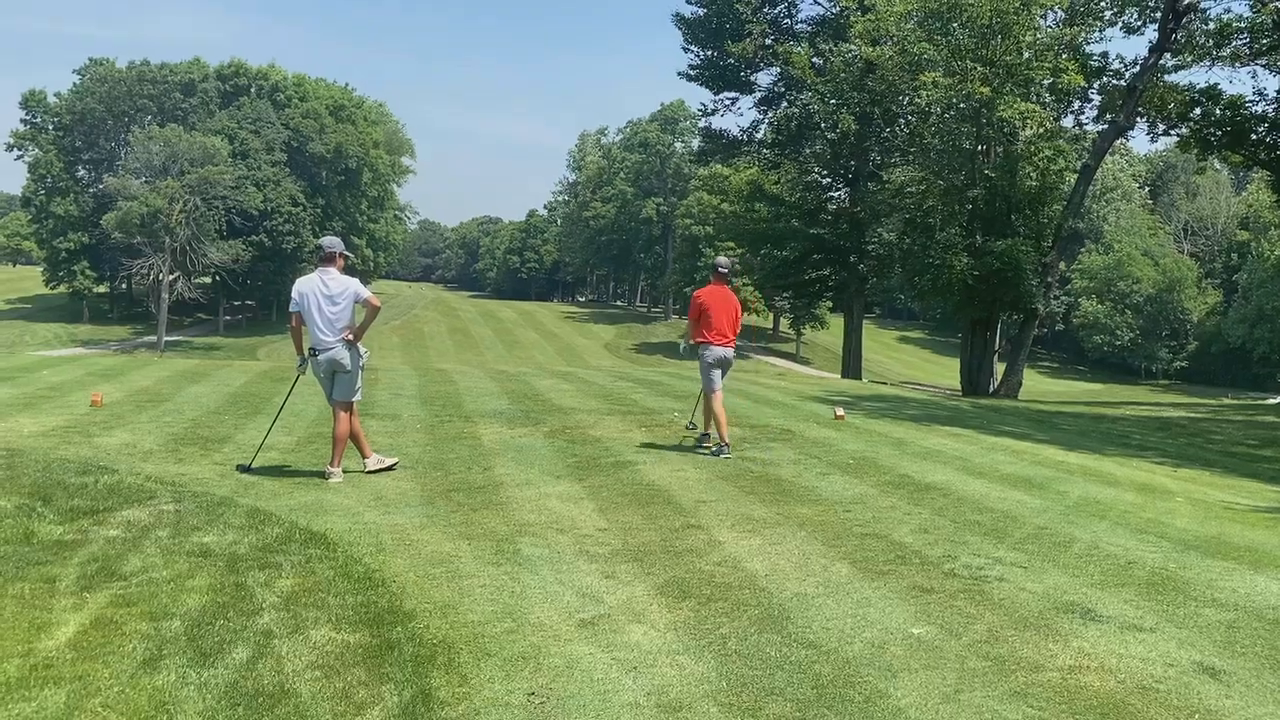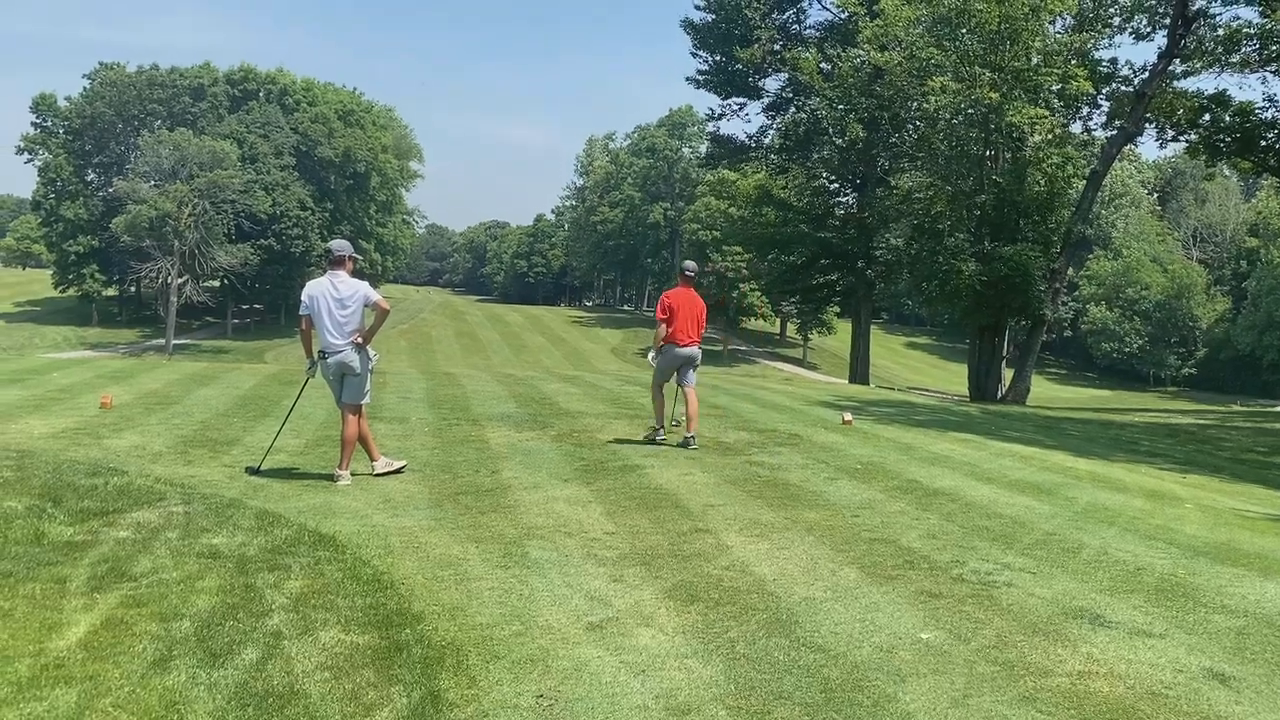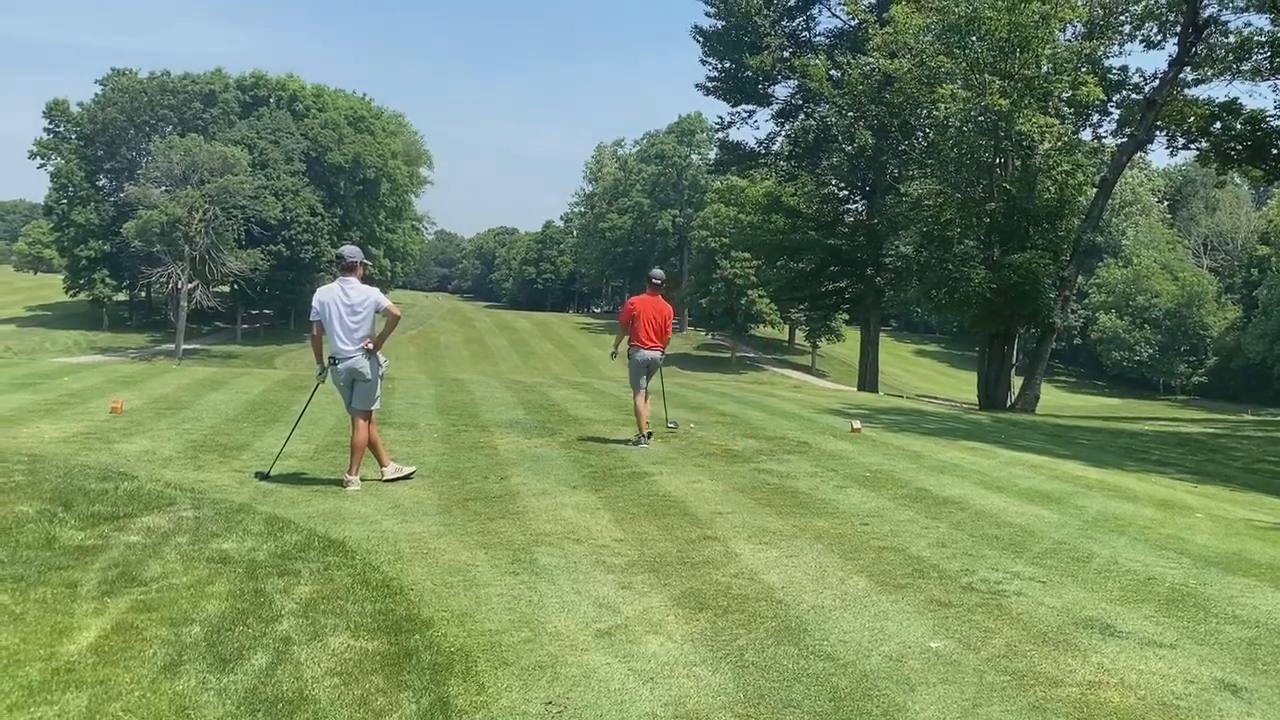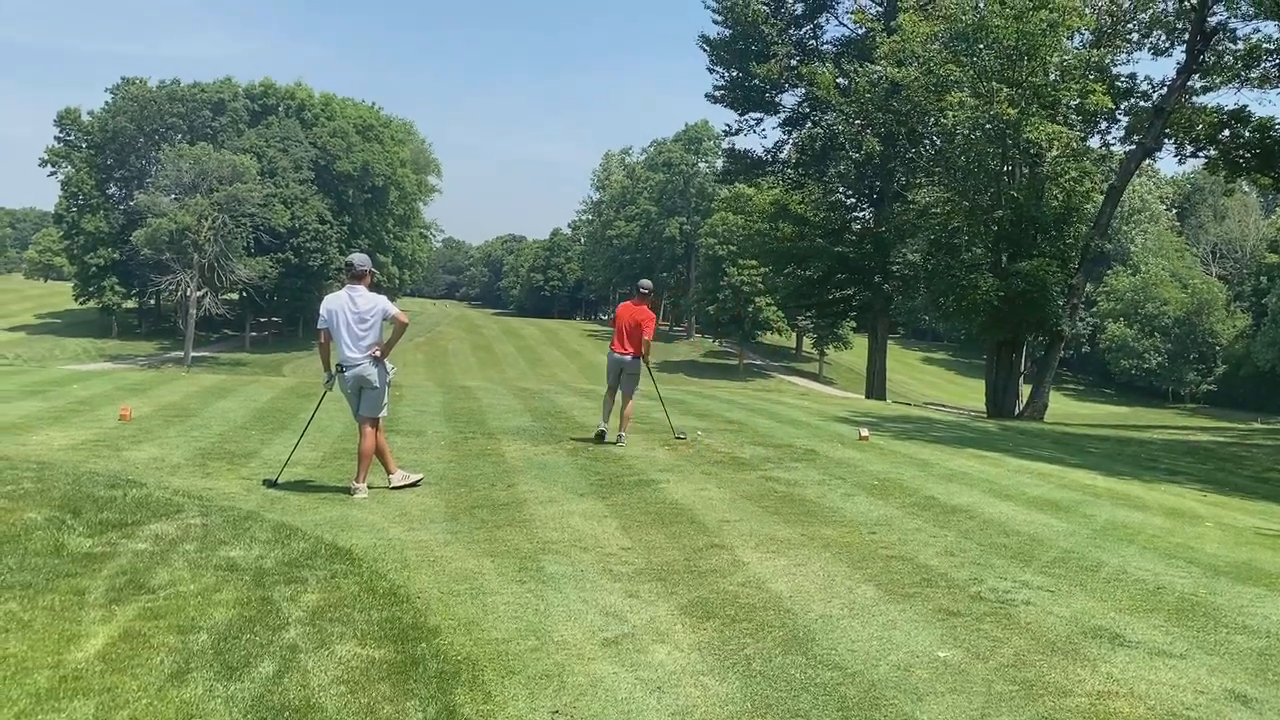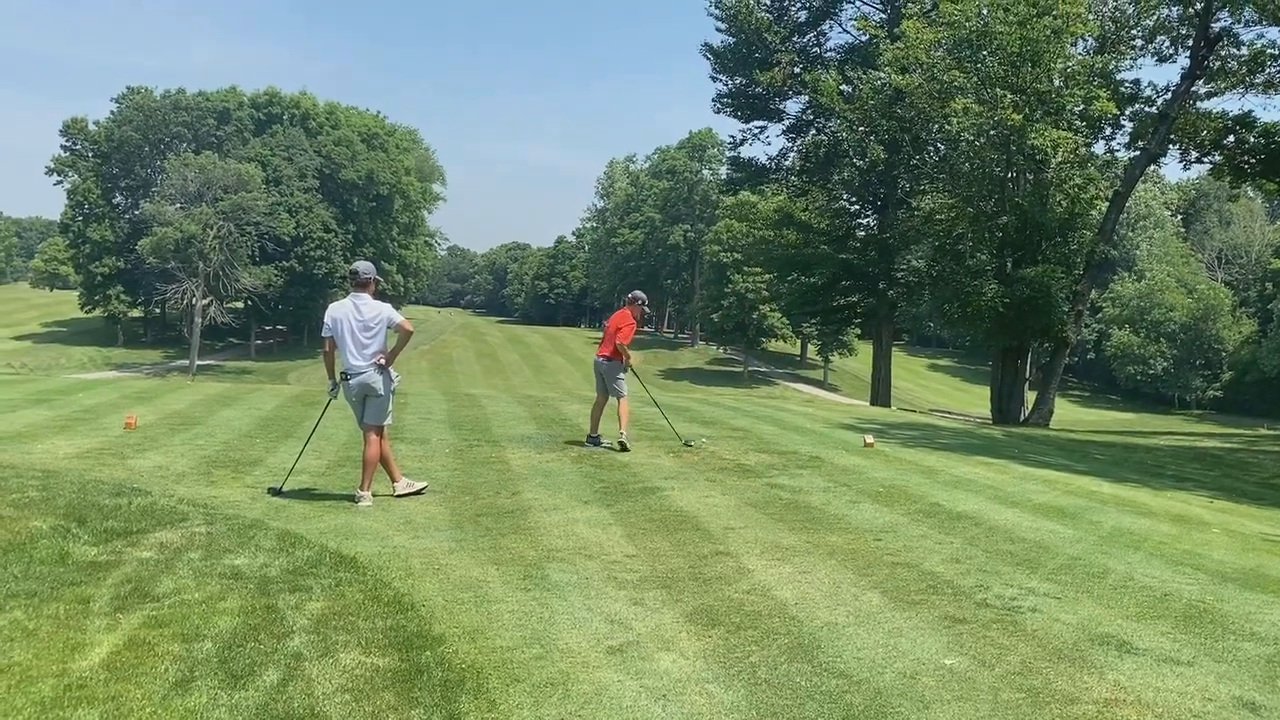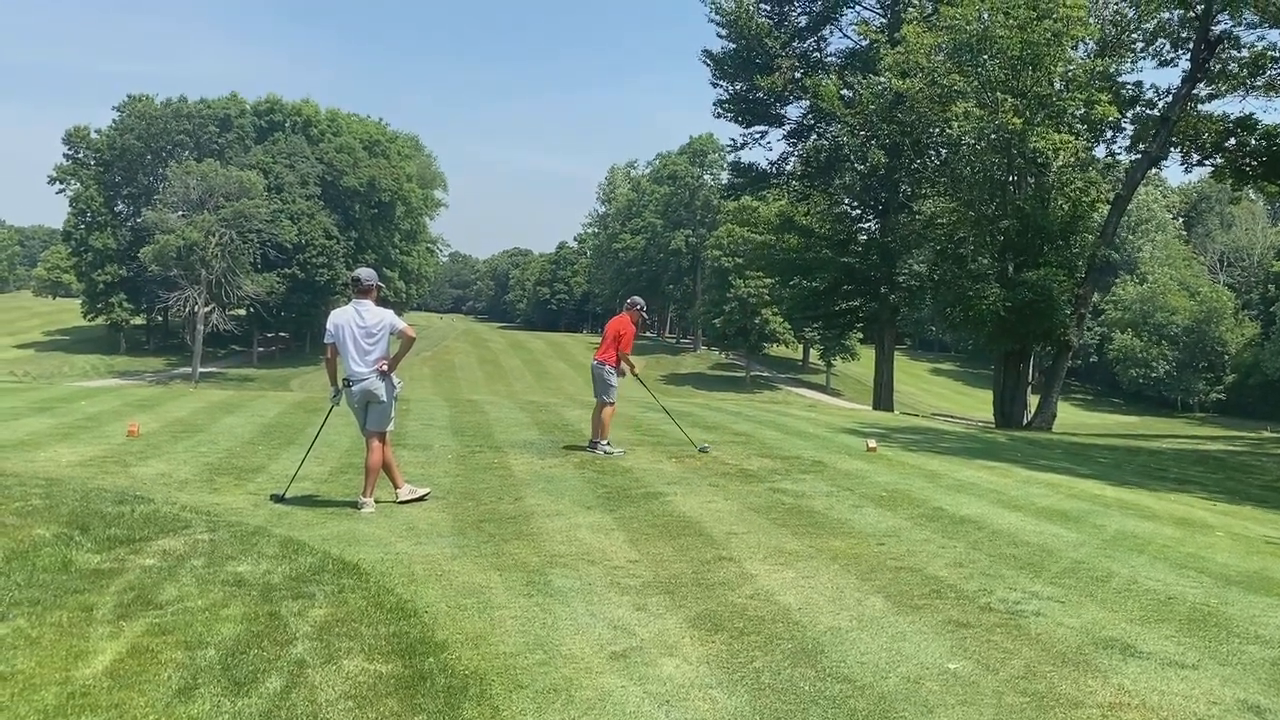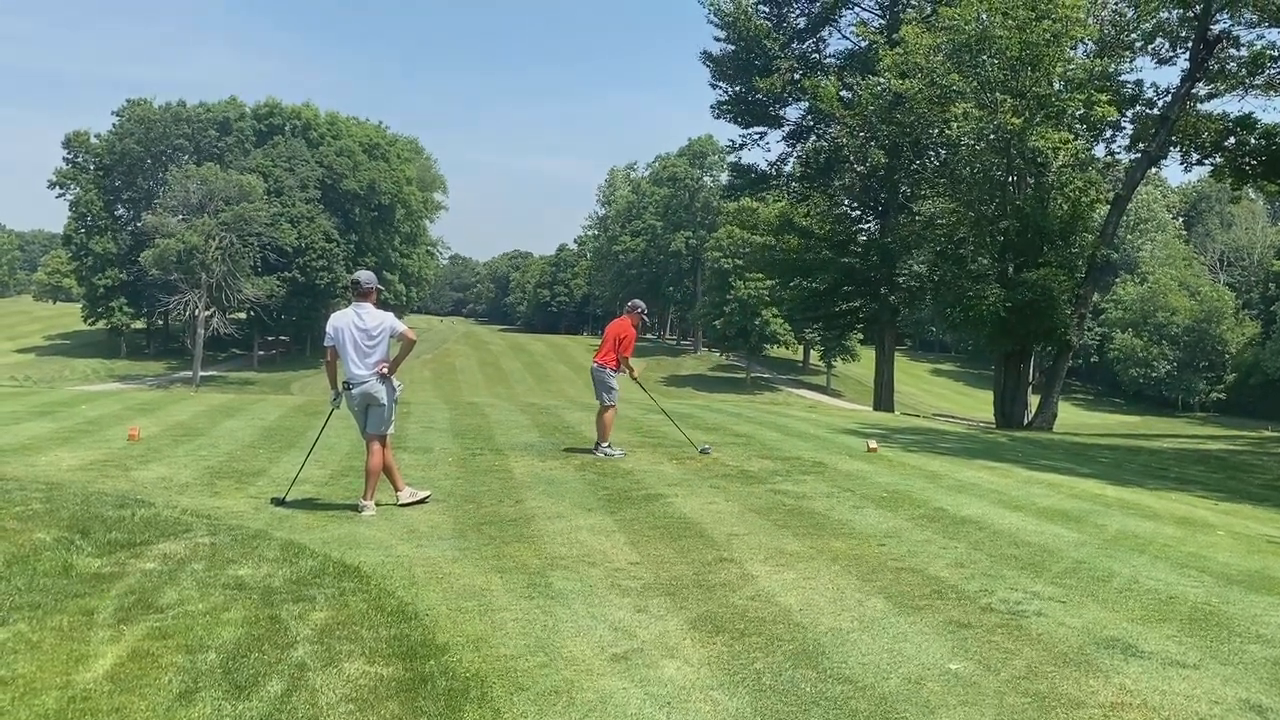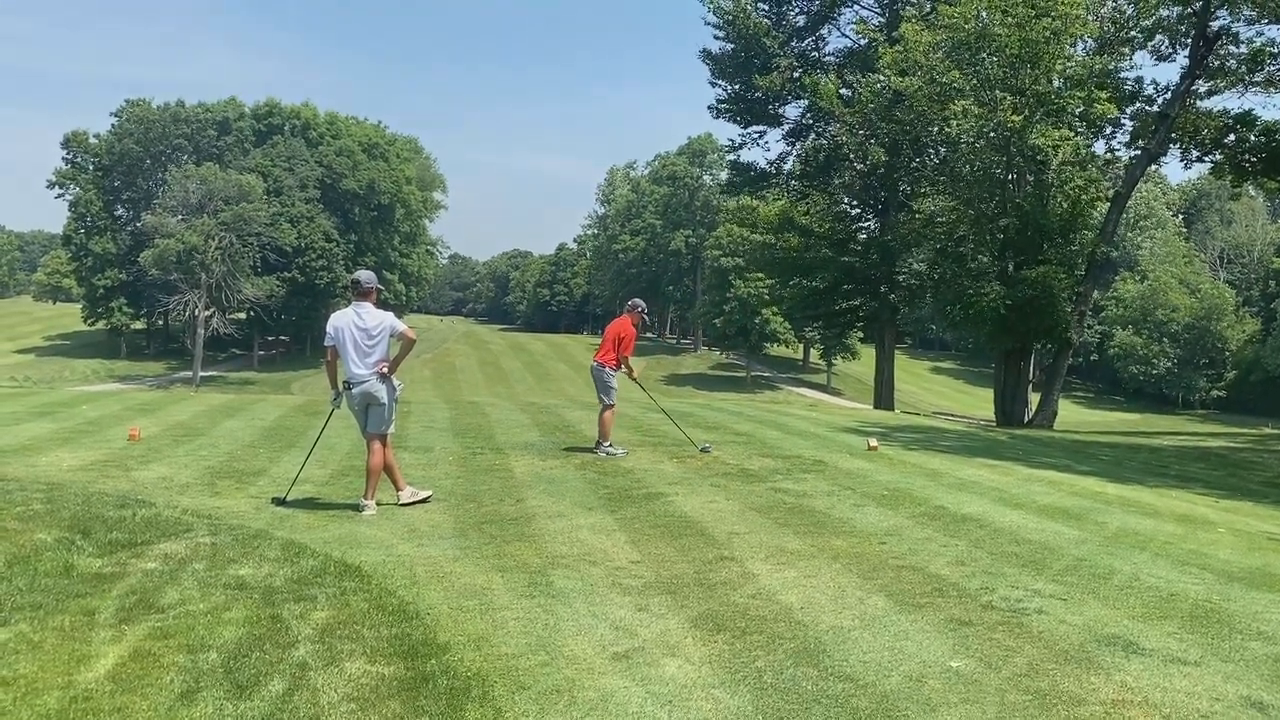
dt=0.5s
person 1, frame 1
left shoulder: (301, 285)
right shoulder: (349, 283)
left elbow: (295, 324)
right elbow: (375, 304)
left wrist: (300, 356)
right wrist: (360, 332)
left hip: (318, 356)
right hip: (345, 352)
left knee: (348, 408)
right knee: (343, 411)
left ankle: (369, 458)
right ankle: (334, 468)
person 1, frame 2
left shoulder: (311, 288)
right shoulder: (358, 286)
left elbow: (304, 327)
right elbow: (384, 307)
left wrist: (309, 359)
right wrist: (369, 335)
left hip: (328, 359)
right hip: (354, 355)
left knee: (356, 411)
right knee: (352, 413)
left ankle: (377, 461)
right ankle: (342, 471)
person 1, frame 3
left shoulder: (322, 294)
right shoulder: (369, 293)
left elbow: (315, 333)
right elbow: (395, 314)
left wrist: (320, 364)
right wrist: (379, 341)
left hip: (338, 364)
right hip: (365, 360)
left knee: (366, 417)
right knee: (362, 419)
left ankle: (387, 466)
right ankle: (352, 476)
person 1, frame 4
left shoulder: (329, 301)
right shoulder: (376, 300)
left elbow: (323, 341)
right elbow: (403, 321)
left wrist: (327, 372)
right wrist: (386, 349)
left hip: (346, 372)
right hip: (372, 368)
left knee: (374, 425)
right knee: (369, 426)
left ankle: (394, 474)
right ankle: (359, 484)
person 1, frame 5
left shoulder: (334, 309)
right shoulder: (381, 309)
left elbow: (328, 349)
right elbow: (408, 329)
left wrist: (332, 380)
right wrist: (392, 357)
left hip: (350, 380)
right hip: (377, 376)
left knee: (378, 432)
right knee: (374, 434)
left ankle: (399, 481)
right ankle: (364, 491)
person 1, frame 6
left shoulder: (336, 316)
right shoulder: (384, 315)
left elbow: (330, 356)
right elbow: (410, 335)
left wrist: (334, 387)
right wrist: (394, 363)
left hip: (353, 386)
right hip: (379, 382)
left knee: (380, 439)
right knee: (376, 441)
left ankle: (401, 488)
right ankle: (366, 498)
person 1, frame 7
left shoulder: (336, 319)
right shoulder: (384, 318)
left elbow: (330, 359)
right elbow: (411, 337)
left wrist: (334, 390)
right wrist: (394, 365)
left hip: (353, 389)
right hip: (379, 385)
left knee: (381, 442)
right knee: (376, 444)
left ankle: (402, 491)
right ankle: (367, 501)
person 1, frame 8
left shoulder: (336, 319)
right shoulder: (384, 317)
left elbow: (330, 359)
right elbow: (411, 337)
left wrist: (334, 389)
right wrist: (394, 365)
left hip: (353, 388)
right hip: (380, 384)
left knee: (381, 441)
right knee: (377, 443)
left ankle: (403, 490)
right ankle: (368, 501)
person 2, frame 1
left shoulder: (700, 295)
right shoulder: (734, 299)
left elbow: (692, 324)
right elbow: (737, 328)
left wrist: (686, 341)
left hip: (710, 349)
right hip: (729, 350)
left knee: (713, 396)
right knee: (713, 393)
left ankle: (723, 445)
right ankle: (706, 435)
person 2, frame 2
left shoulder: (668, 296)
right shoulder: (700, 301)
left elbow: (662, 325)
right elbow: (701, 330)
left wrist: (654, 349)
left hip: (672, 348)
right hip: (694, 349)
left knee: (657, 385)
right knee: (689, 392)
left ankle: (659, 428)
right ankle: (690, 436)
person 2, frame 3
left shoulder: (633, 302)
right shoulder: (667, 308)
left elbow: (623, 328)
right elbow: (668, 335)
left wrist: (615, 347)
left hip: (638, 352)
right hip: (657, 354)
left knee: (639, 393)
right knee: (644, 390)
left ankle: (642, 436)
right ankle: (645, 426)
person 2, frame 4
left shoulder: (621, 307)
right shoulder: (649, 315)
right elbow: (647, 339)
right wrist: (646, 355)
left hip: (614, 355)
right hip: (632, 359)
left knee: (611, 390)
right knee: (628, 397)
left ankle: (604, 425)
right ankle: (621, 435)
person 2, frame 5
left shoulder: (617, 315)
right shoulder: (630, 321)
right elbow: (619, 343)
left wrist: (623, 359)
right wrist: (629, 358)
left hip: (600, 359)
right hip: (611, 362)
left knee: (601, 398)
right knee: (622, 398)
left ankle: (593, 436)
right ankle: (623, 434)
person 2, frame 6
left shoulder: (615, 320)
right shoulder: (629, 327)
right elbow: (622, 353)
left wrist: (618, 366)
right wrist: (633, 367)
left hip: (597, 363)
right hip: (606, 367)
left knee: (600, 405)
right knee: (609, 405)
left ankle: (594, 441)
right ankle: (603, 444)
person 2, frame 7
left shoulder: (615, 323)
right shoulder: (630, 330)
right elbow: (623, 356)
left wrist: (619, 366)
right wrist: (632, 371)
left hip: (597, 365)
right hip: (606, 369)
left knee: (604, 406)
right knee: (610, 407)
left ankle: (600, 443)
right ankle: (604, 447)
person 2, frame 8
left shoulder: (616, 322)
right shoulder: (630, 330)
right elbow: (623, 356)
left wrist: (621, 367)
right wrist: (631, 371)
left hip: (598, 364)
right hip: (606, 368)
left knee: (605, 406)
right knee: (609, 407)
left ankle: (601, 442)
right ankle: (605, 446)
